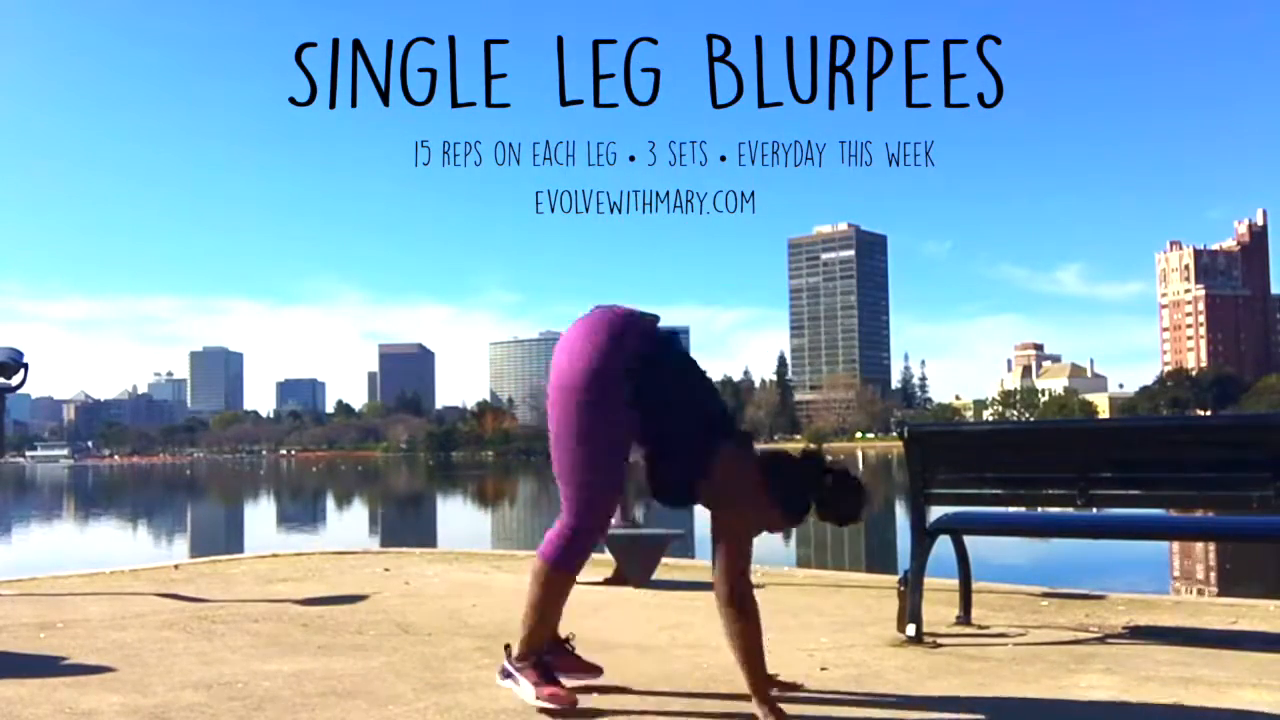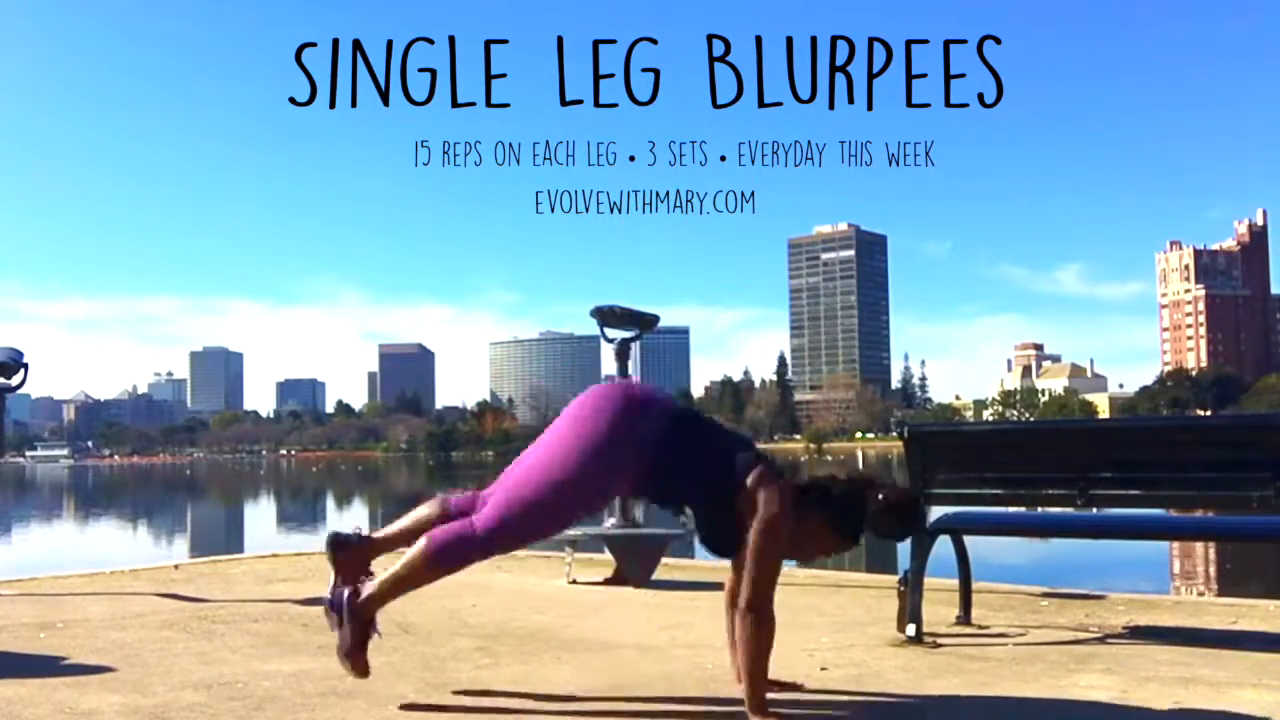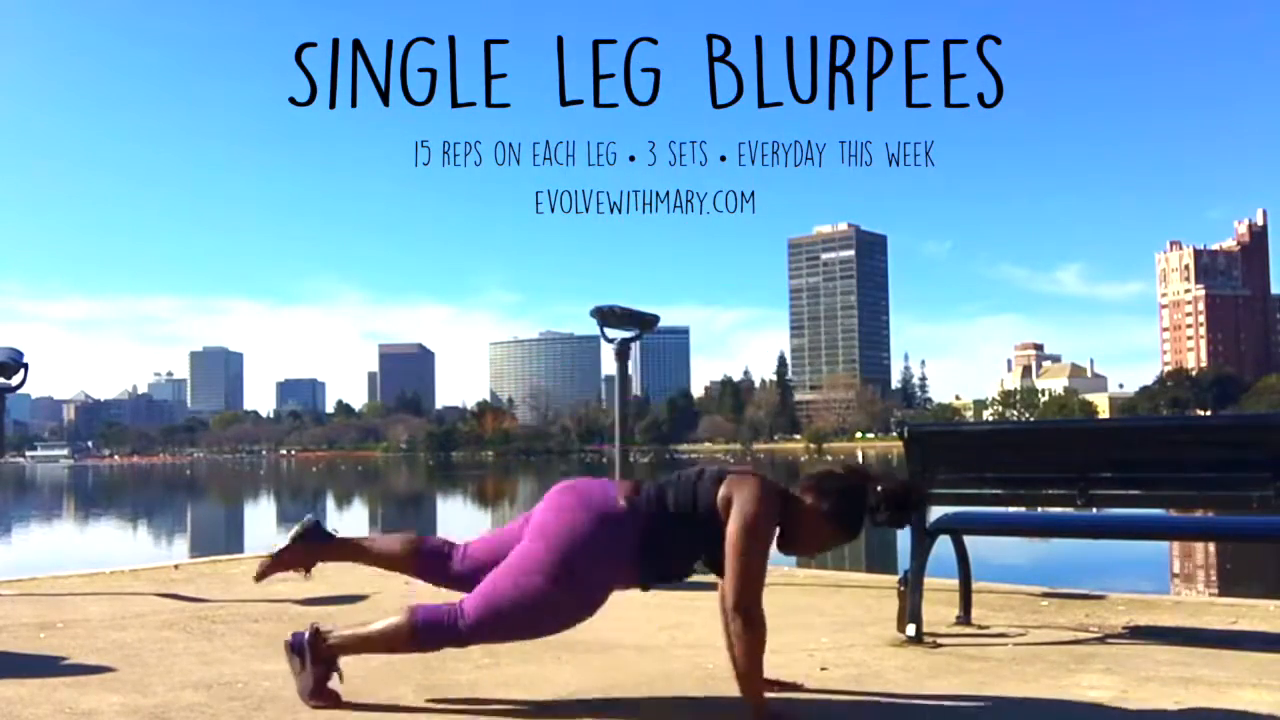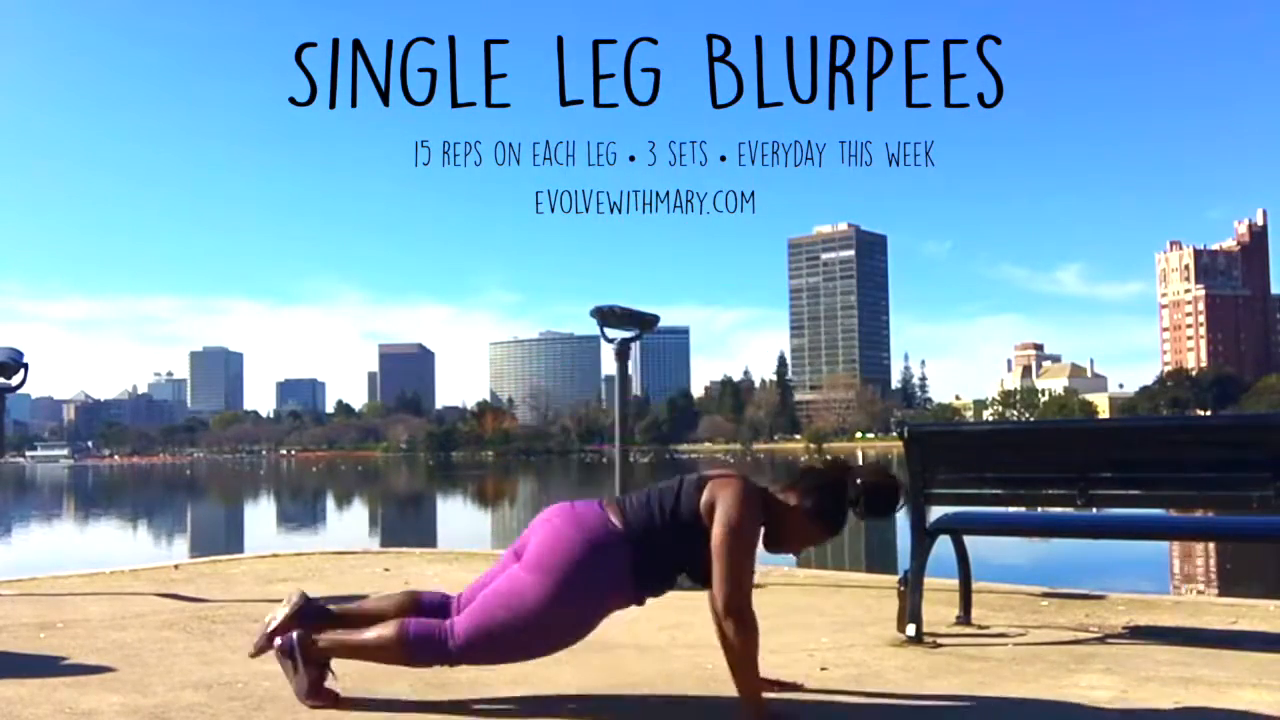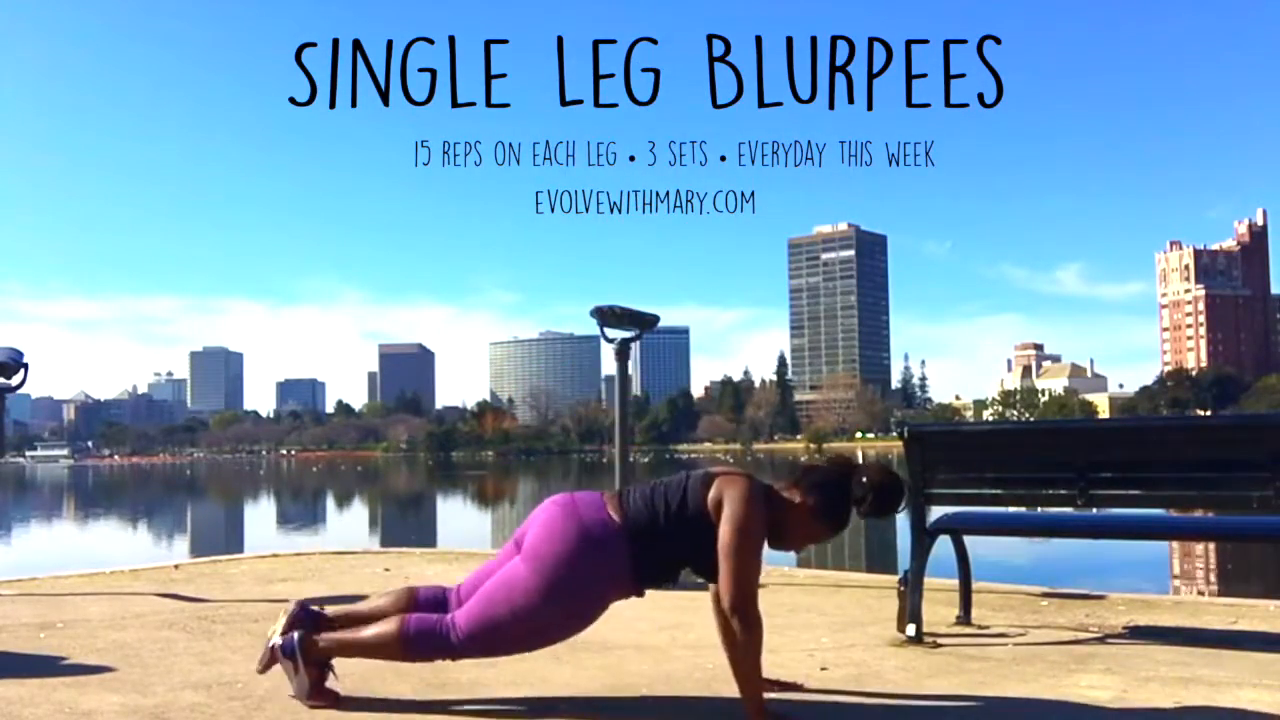
dt=0.1s
person 1, frame 1
left shoulder: (730, 477)
right shoulder: (741, 484)
left elbow: (731, 581)
right elbow: (733, 594)
left wrist: (756, 667)
left knee: (591, 518)
right knee: (584, 520)
left ankle: (547, 643)
right ankle: (526, 655)
person 1, frame 2
left shoulder: (765, 500)
right shoulder: (777, 509)
left elbow: (738, 595)
right elbow: (756, 607)
left wrist: (746, 672)
left hip: (625, 421)
right hip: (617, 429)
left knee: (493, 506)
right knee: (493, 526)
left ankle: (360, 548)
right ankle: (360, 602)
person 1, frame 3
left shoulder: (761, 505)
right shoulder: (759, 500)
left elbow: (736, 604)
right elbow: (739, 609)
left hip: (586, 514)
right hip: (585, 537)
left knee: (457, 566)
right knee: (466, 620)
left ankle: (321, 543)
right ankle: (321, 645)
person 1, frame 4
left shoulder: (737, 500)
right shoulder: (744, 503)
left elbow: (726, 605)
right elbow: (731, 609)
left hip: (569, 535)
right hip: (578, 565)
left knee: (456, 609)
right knee: (456, 639)
left ankle: (314, 615)
right ankle: (311, 646)
person 1, frame 5
left shoulder: (742, 497)
right shoulder: (751, 502)
left elbow: (724, 601)
right elbow: (738, 607)
left hip: (567, 526)
right hip: (578, 556)
left knee: (454, 602)
right knee: (456, 633)
left ankle: (315, 619)
right ankle: (312, 647)
